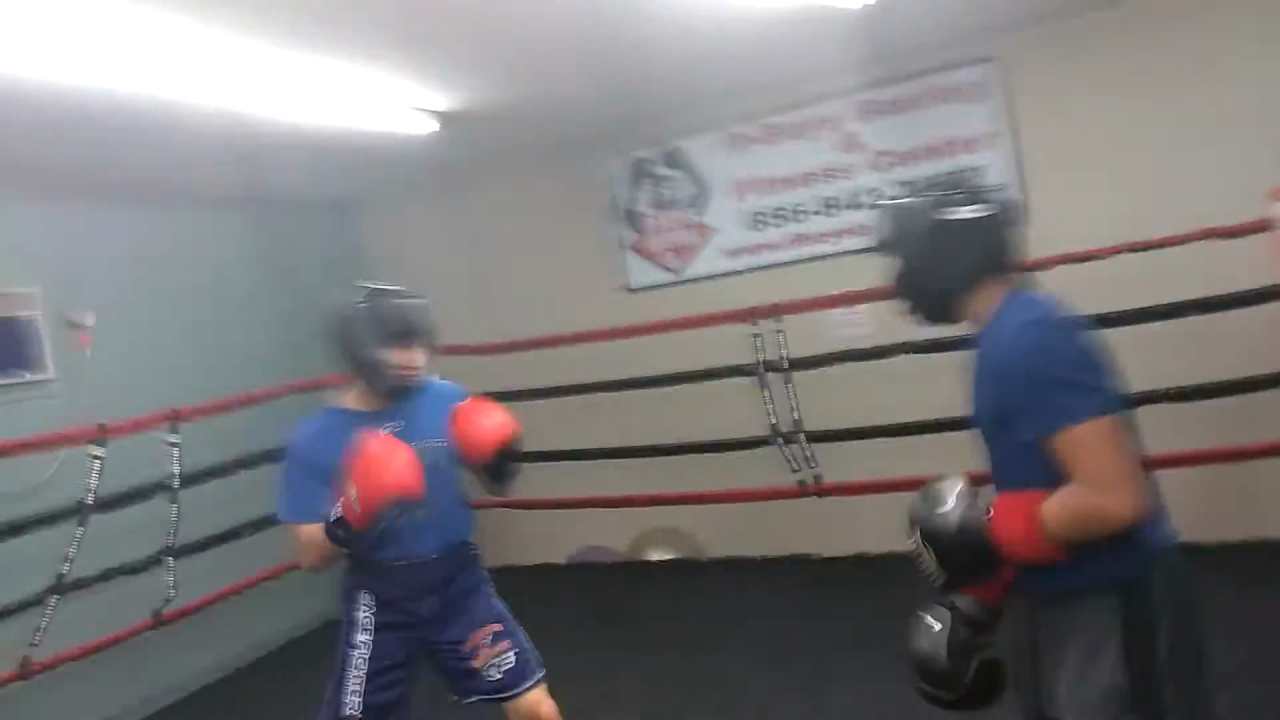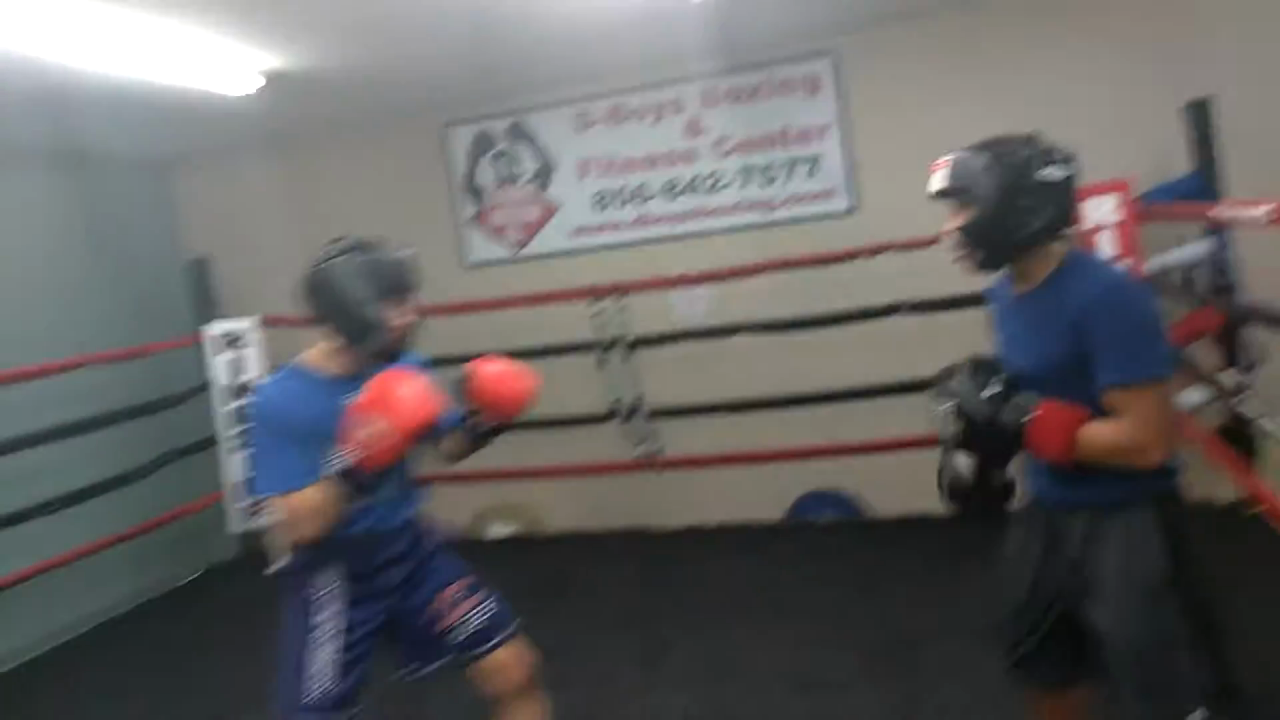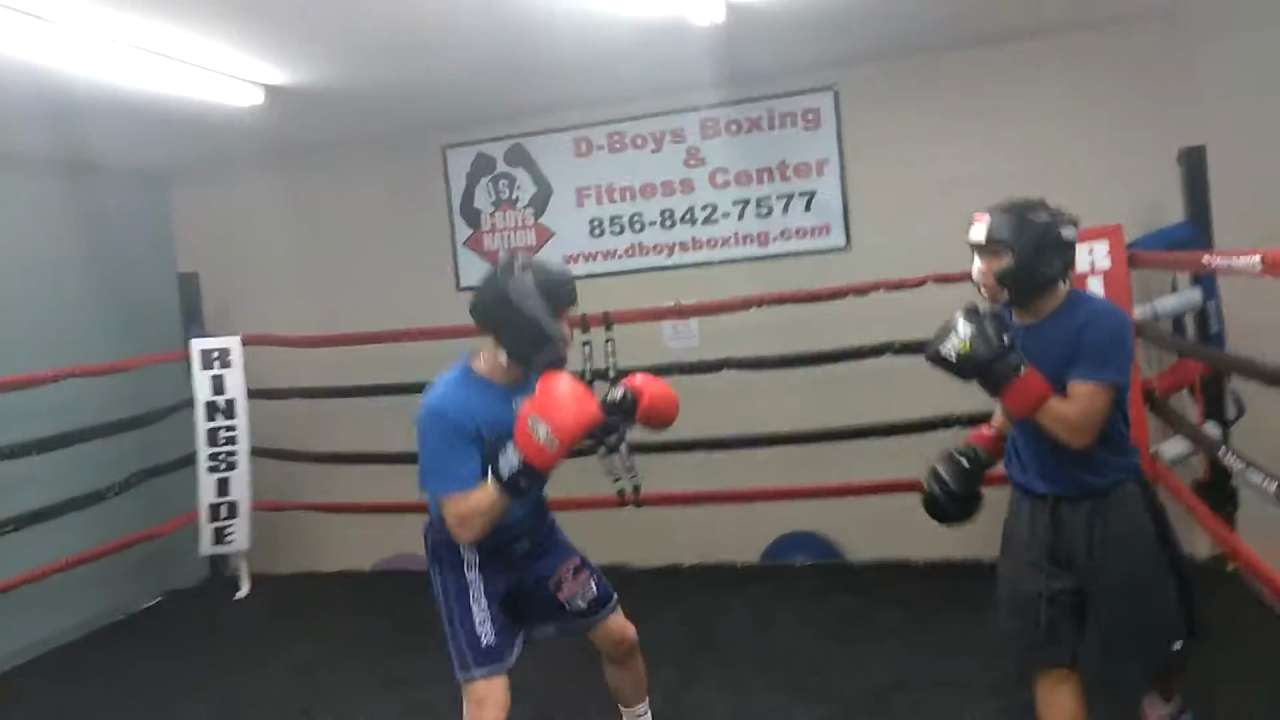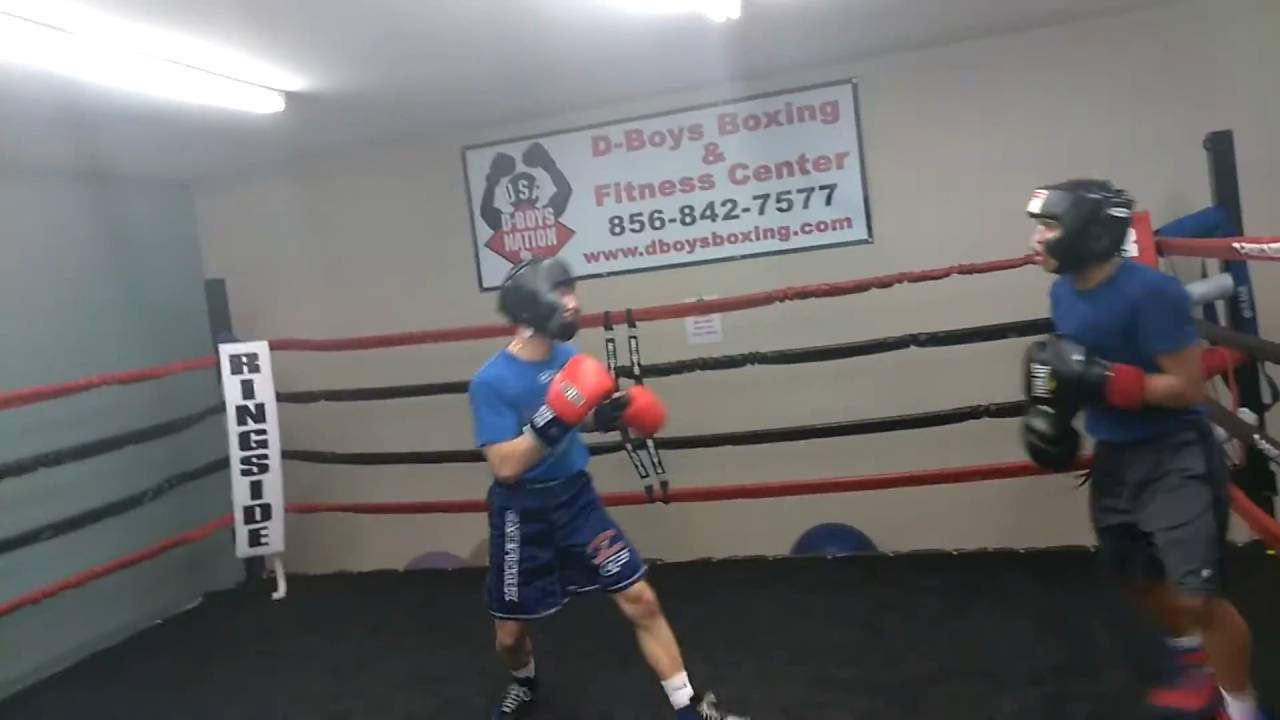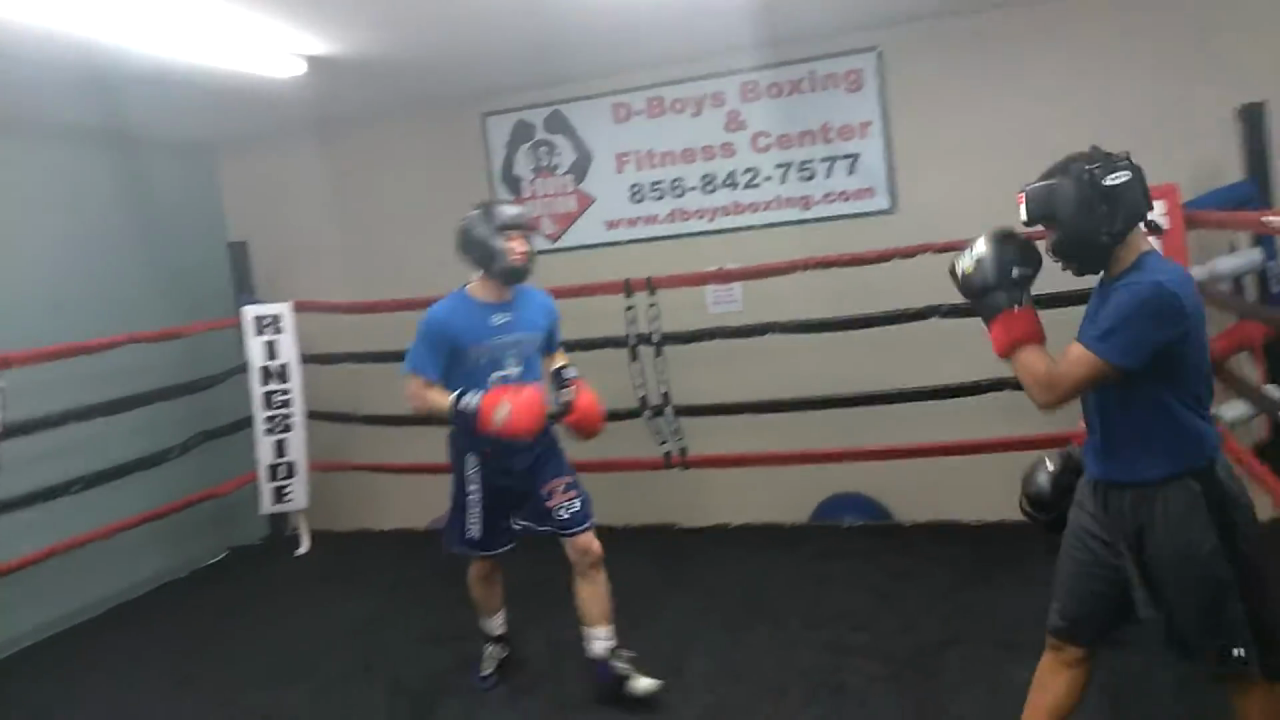
dt=0.7s
person 1, frame 1
left shoulder: (1028, 338)
right shoulder: (1011, 333)
left elbow: (1113, 501)
left wrist: (988, 532)
right wrist: (975, 596)
left hip: (1112, 606)
right hip: (1063, 596)
person 1, frame 2
left shoulder: (1108, 297)
right shoulder: (1005, 293)
left elbow: (1147, 440)
left wrist: (1021, 421)
right wrist: (983, 409)
left hip: (1128, 520)
right hip: (1048, 509)
right knee: (1040, 663)
person 1, frame 3
left shoulder: (1100, 322)
right shoulder: (1001, 322)
left elbow: (1079, 428)
left wrist: (1002, 370)
right wrist: (975, 453)
left hip: (1112, 507)
right hip: (1035, 511)
left knee: (1154, 645)
right knee: (1050, 659)
person 1, frame 4
left shoulder: (1150, 292)
right shoulder: (1065, 292)
left elbow: (1188, 386)
left wrist: (1099, 382)
right wrist: (1054, 405)
left hip: (1175, 455)
right hip: (1114, 455)
left knee: (1197, 592)
right knee: (1138, 570)
right ankle: (1194, 658)
person 1, frame 5
left shoulder: (1154, 292)
right shoulder: (1118, 283)
left elbow: (1051, 387)
left wrist: (1002, 304)
right wrist: (1078, 456)
left hip: (1178, 500)
right hip: (1104, 493)
right knee: (1066, 643)
person 2, frame 1
left shoulder: (446, 401)
right shoulder: (316, 439)
left elbow: (494, 483)
right elbow: (309, 555)
left wrist: (497, 455)
right wrist: (347, 518)
left hip: (457, 582)
right hip: (380, 602)
person 2, frame 2
left shoulder: (400, 368)
right shoulder: (277, 406)
left elbow: (444, 447)
right elbow: (296, 527)
left wrist: (480, 419)
right wrist: (354, 462)
left hip: (412, 552)
right hip: (333, 582)
left knee: (515, 673)
person 2, frame 3
left shoulder: (541, 369)
right shoulder: (445, 409)
right elbow: (465, 524)
left wrist: (611, 413)
right wrist: (521, 463)
left hip: (533, 534)
right hip: (469, 557)
left knee: (620, 638)
person 2, frame 4
left shoulder: (569, 359)
right shoulder: (492, 382)
right elbow: (505, 465)
left wrist: (618, 410)
right wrist: (552, 417)
left hip: (576, 498)
right hip: (521, 514)
left knee: (641, 600)
right knee: (511, 632)
right ankle: (523, 681)
person 2, frame 5
left shoulder: (539, 304)
right shoulder: (445, 319)
right elbow: (419, 395)
left wrist: (570, 385)
right wrist: (479, 405)
left hip: (538, 446)
right hip: (482, 455)
left knee: (587, 551)
right knee: (484, 564)
left ankle: (606, 661)
right ankle: (497, 641)
